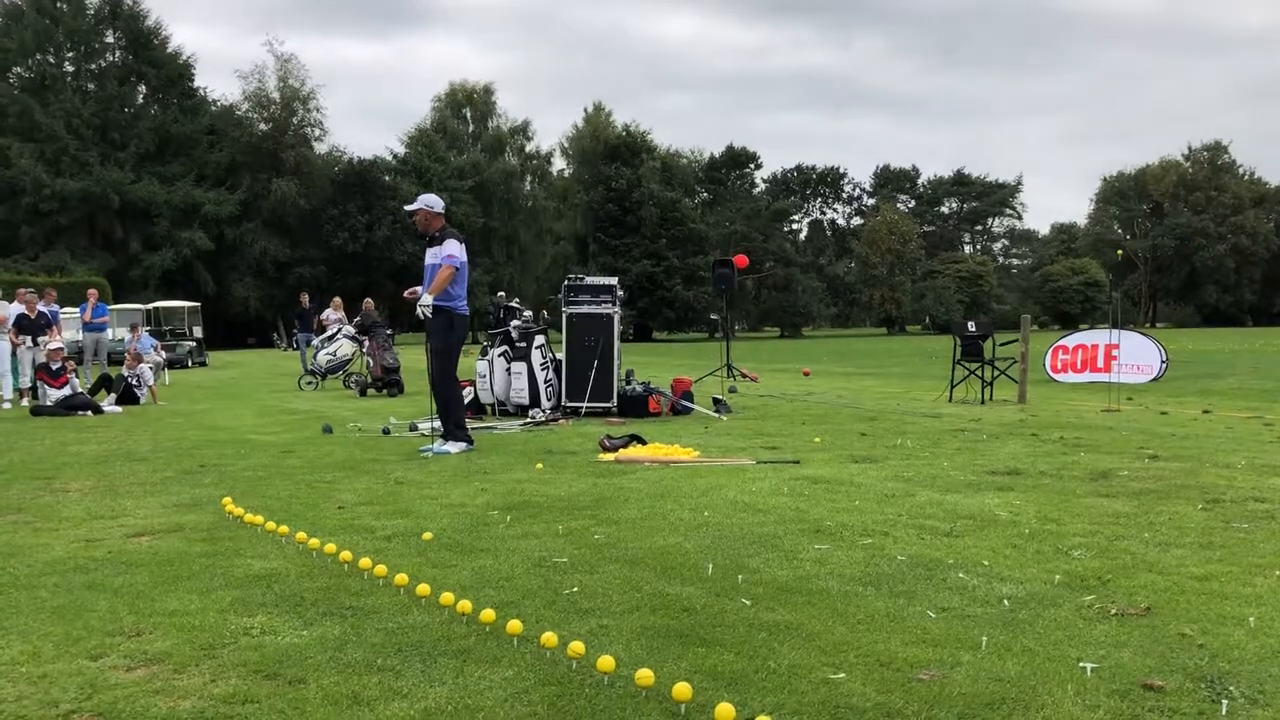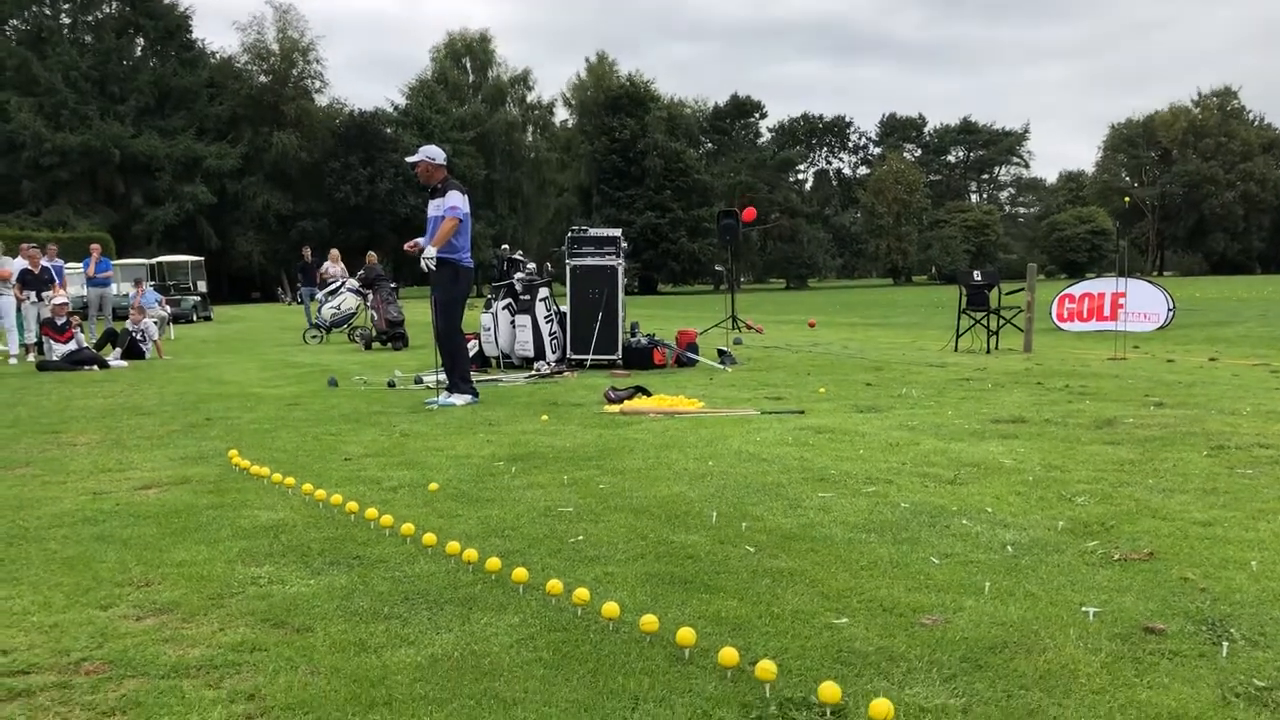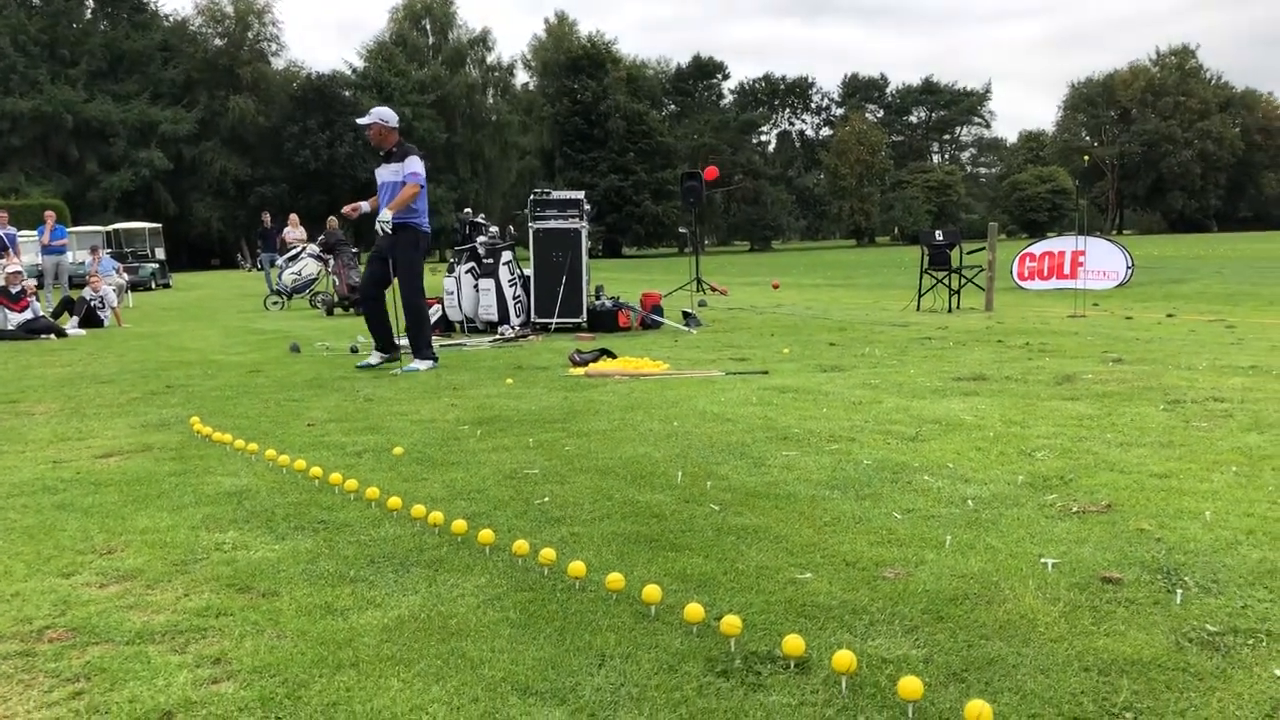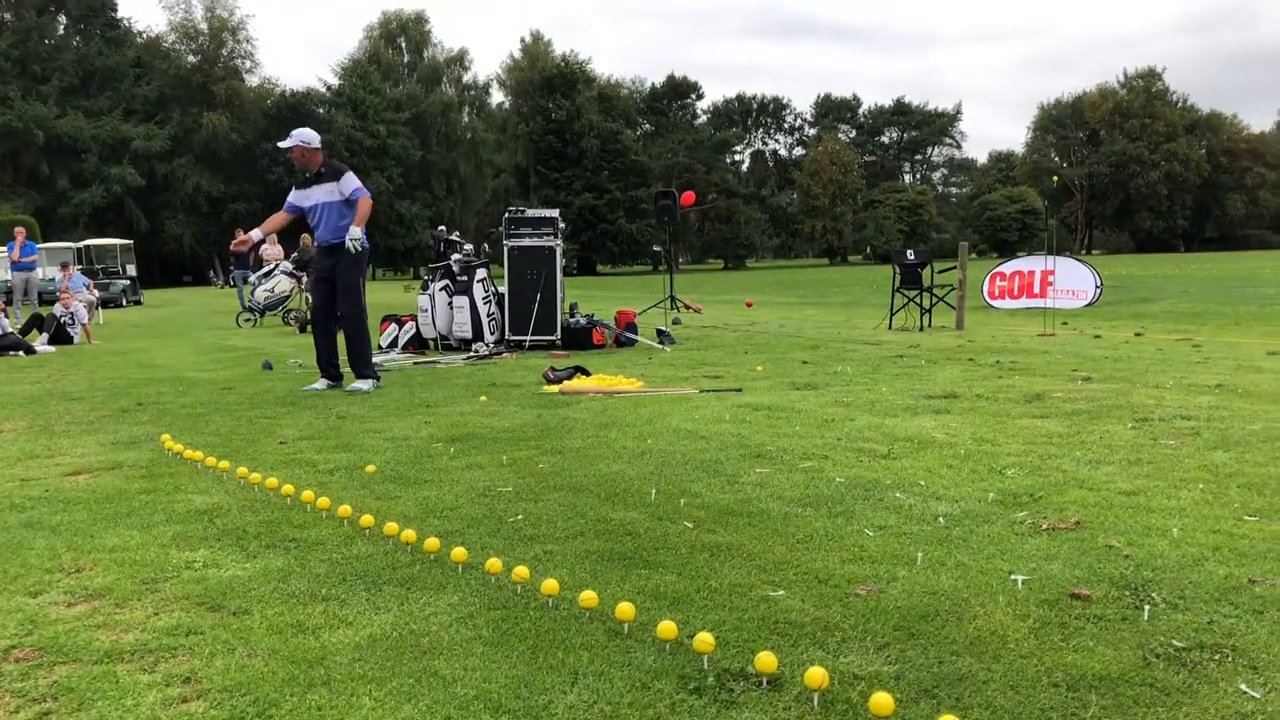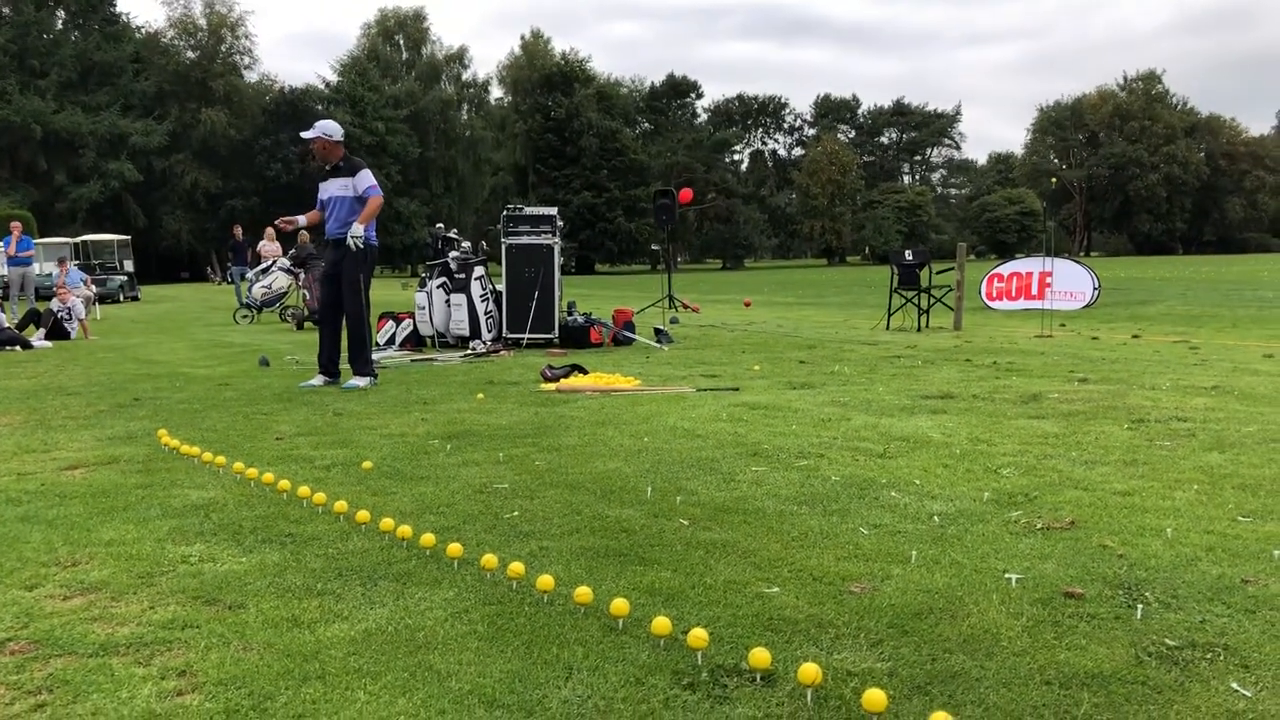
dt=1s
person 1, frame 1
left shoulder: (451, 238)
right shoulder: (433, 242)
left elbow: (449, 269)
left wrist: (429, 296)
right wrist: (421, 290)
left hip: (450, 317)
right hip: (437, 316)
left knee: (445, 378)
right knee: (438, 379)
left ankle: (461, 437)
right ankle: (449, 435)
person 1, frame 2
left shoulder: (453, 190)
right shoulder: (434, 195)
left elbow: (452, 221)
left wrist: (431, 248)
right wrist: (421, 242)
left hip: (455, 268)
right hip: (440, 268)
left knee: (450, 329)
right knee: (442, 331)
left ankle: (465, 390)
right ankle: (454, 388)
person 1, frame 3
left shoulder: (409, 155)
right shoulder: (383, 161)
left elbow: (414, 188)
left wrist: (388, 211)
right wrist: (363, 206)
left hip: (410, 233)
right hip: (386, 234)
left knee: (411, 295)
right knee: (368, 291)
left ankle: (425, 356)
right ankle: (386, 348)
person 1, frame 4
left shoulder: (339, 173)
right shoulder: (302, 186)
left elbow: (365, 200)
right elbow: (284, 215)
left wrist: (355, 229)
right wrist: (253, 236)
left hip: (349, 251)
right hip: (323, 253)
left knee: (351, 314)
right knee: (320, 315)
left ankle: (367, 375)
right ankle: (330, 375)
person 1, frame 5
left shoulder: (356, 168)
right shoulder: (326, 176)
left elbow: (376, 199)
left wrist: (359, 225)
right wrist: (299, 221)
left hip: (358, 247)
right hip: (333, 248)
left knee: (355, 311)
right knee: (328, 310)
left ankle: (365, 373)
right ankle: (328, 371)
